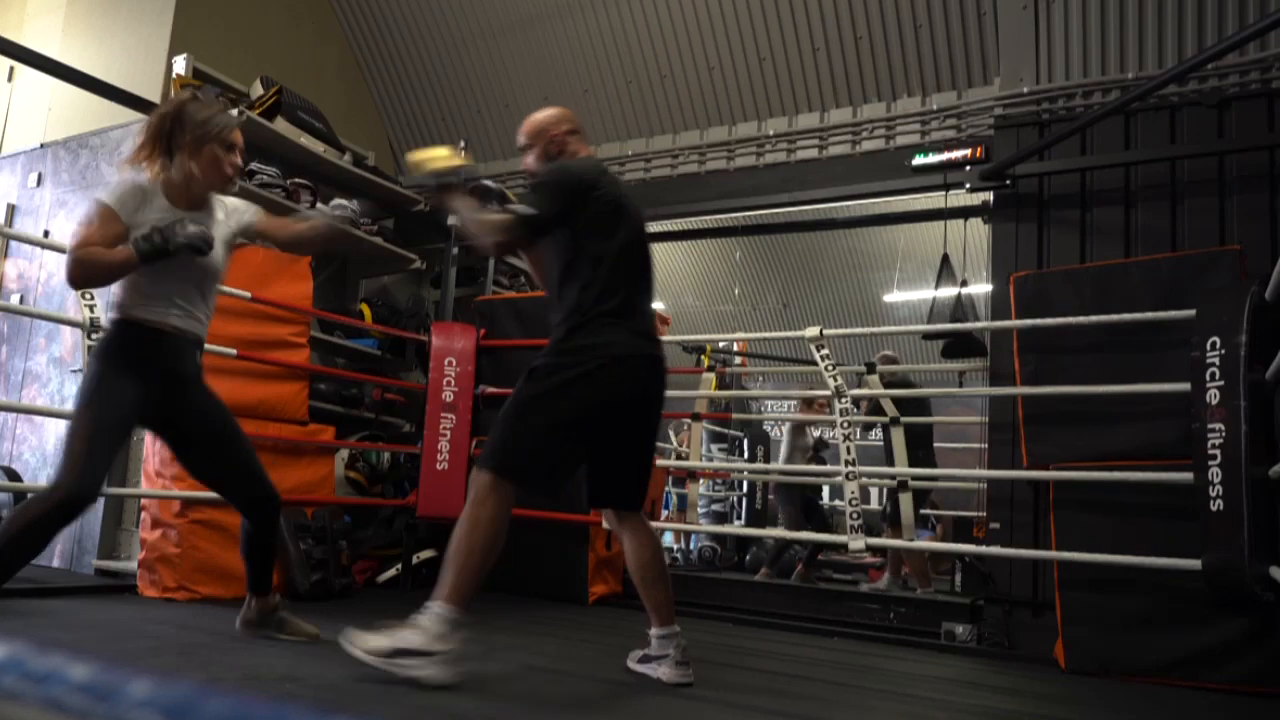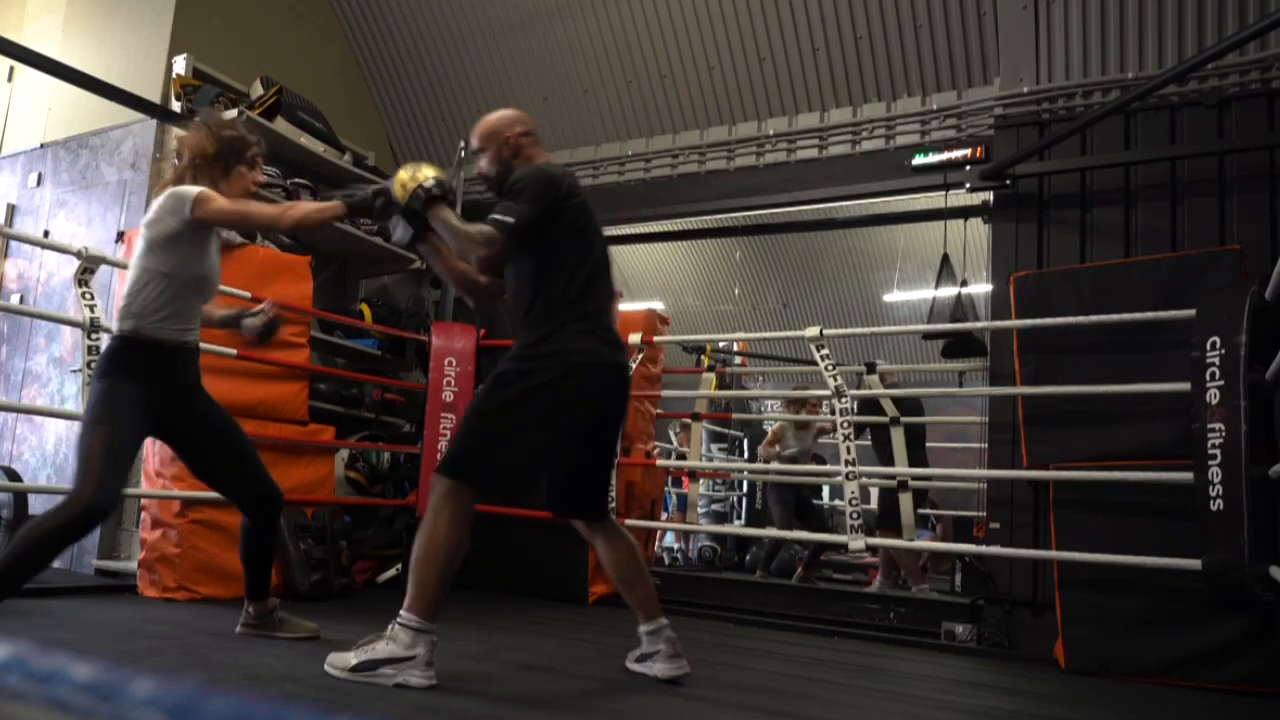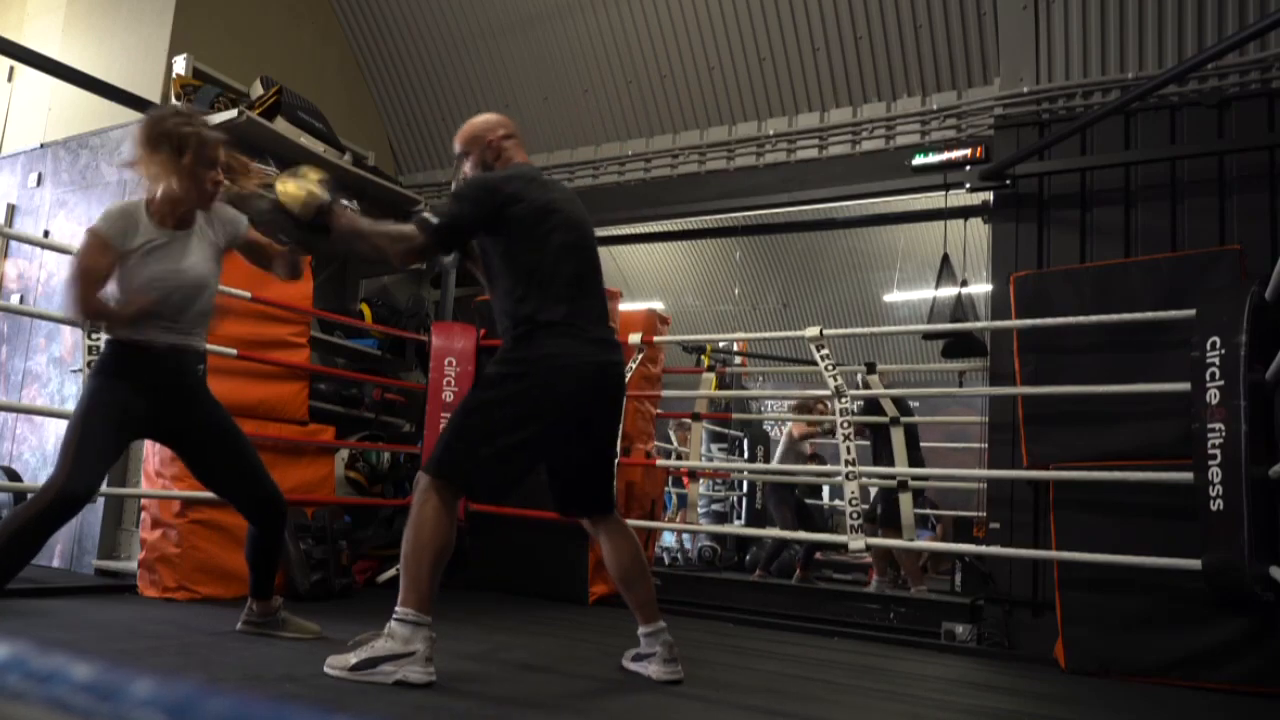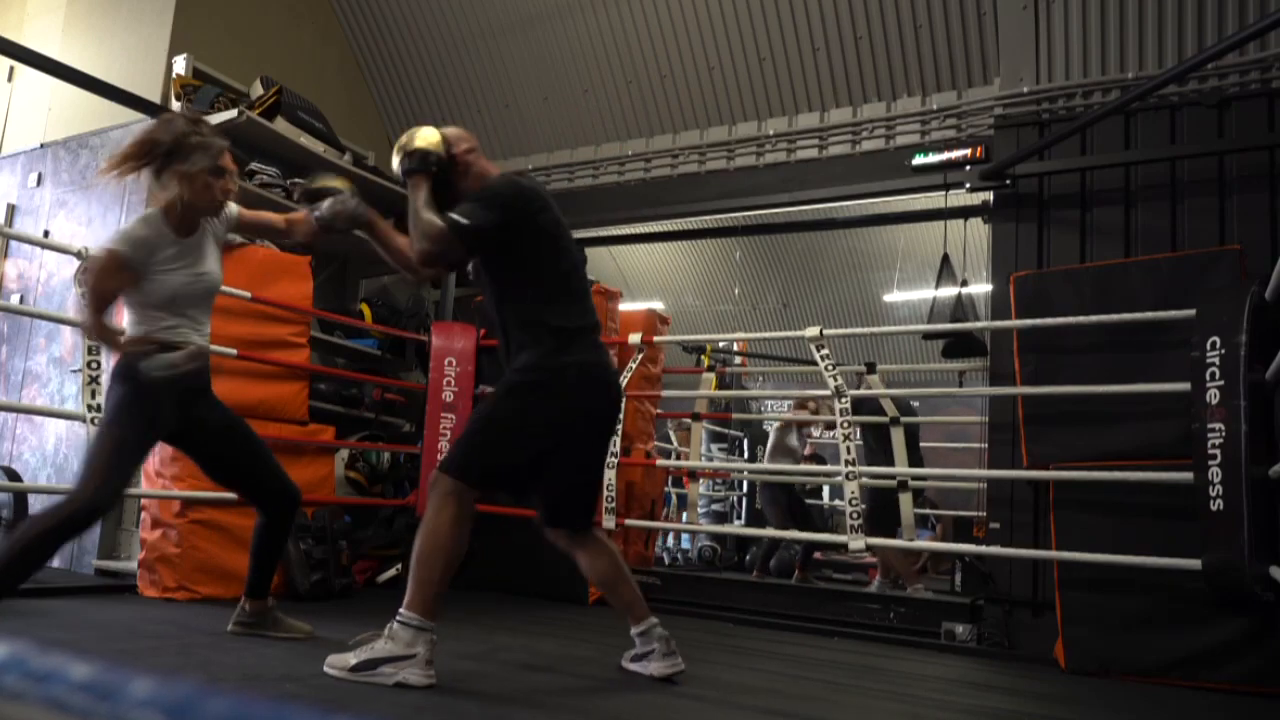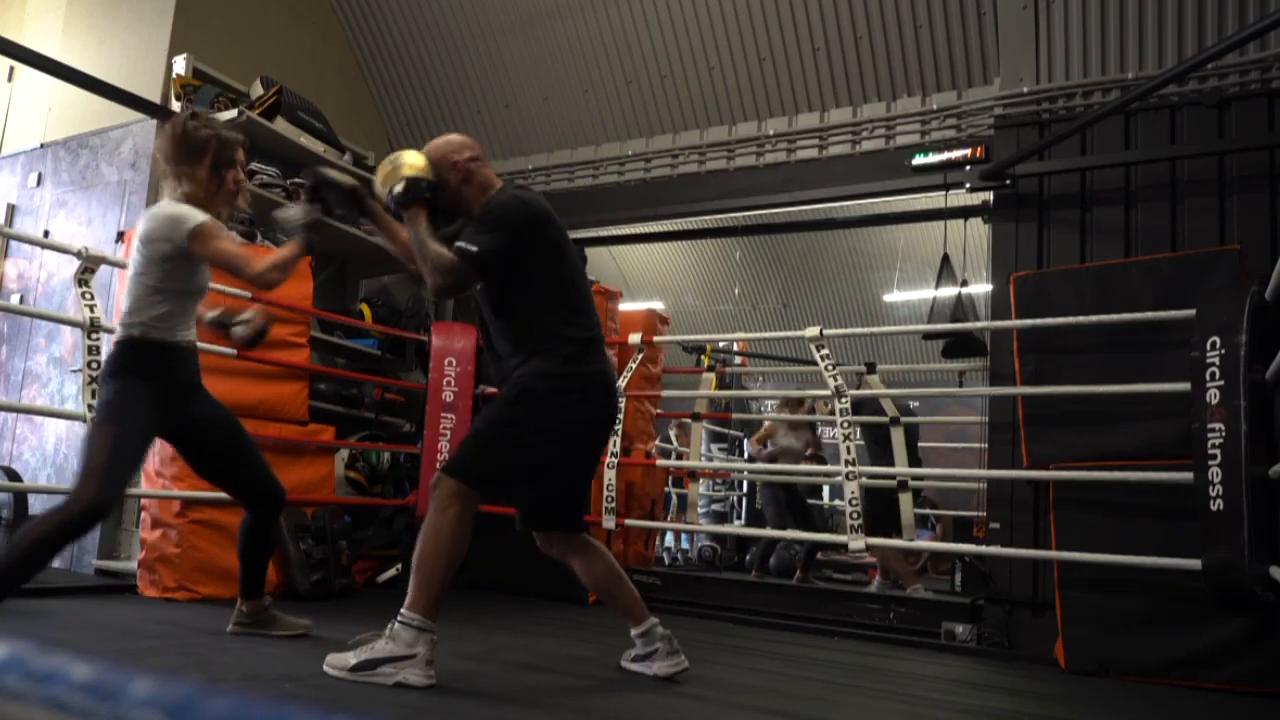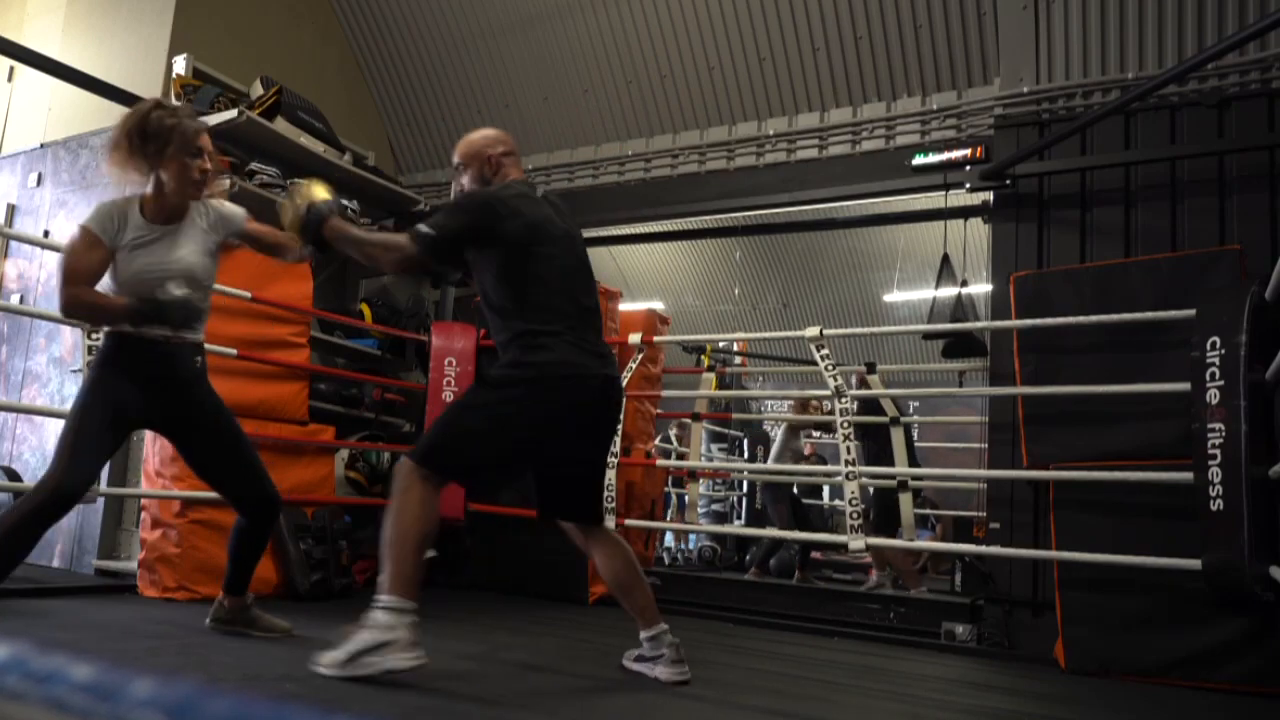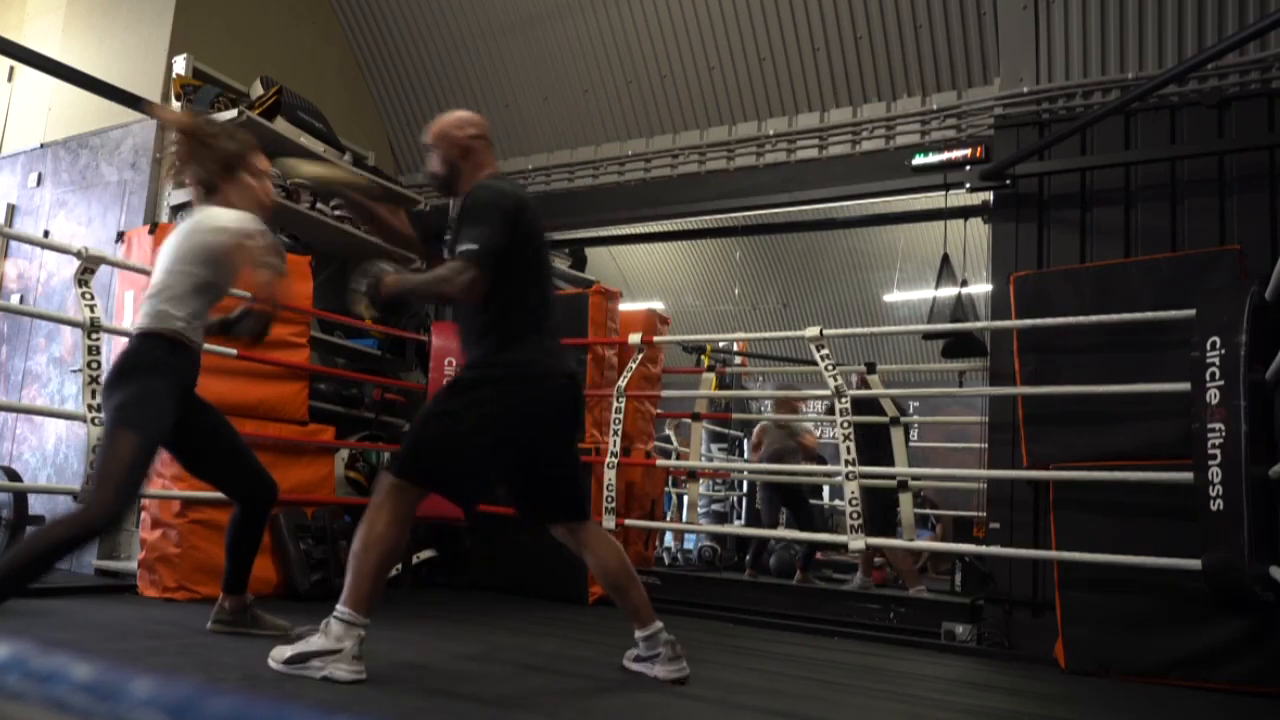
dt=0.2s
person 1, frame 1
left shoulder: (569, 176)
right shoulder: (612, 197)
left elbow: (496, 238)
left wrist: (453, 195)
right wrist: (531, 243)
left hip: (588, 359)
right hip: (641, 366)
left knee: (492, 483)
right knee: (626, 512)
left ankle: (431, 637)
right ankle: (668, 648)
person 1, frame 2
left shoulder: (540, 179)
right shoulder: (551, 202)
left elbow: (484, 251)
right elbow: (483, 289)
left wrist: (433, 208)
right wrist: (425, 234)
left hip: (552, 364)
right hip: (603, 370)
left knee: (453, 488)
right knee: (591, 516)
left ankle: (408, 645)
right ankle: (661, 644)
person 1, frame 3
left shoulder: (494, 189)
right shoulder: (563, 201)
left elbow: (408, 249)
left wrist: (329, 215)
right wrist: (473, 242)
left hip: (539, 367)
right hip: (599, 369)
left knee: (436, 484)
right knee: (598, 513)
left ankle: (407, 642)
right ankle: (657, 645)
person 1, frame 4
left shoulder: (507, 192)
right shoulder: (500, 208)
left elbow: (429, 247)
right elbow: (421, 264)
left wrist: (415, 181)
right wrist: (363, 218)
left hip: (556, 374)
right hip: (588, 382)
left knee: (452, 487)
right knee: (568, 527)
left ankle: (408, 645)
right ankle: (653, 643)
person 1, frame 5
left shoulder: (511, 209)
right shoulder: (489, 221)
left elbow: (443, 282)
right elbow: (429, 259)
left wrist: (411, 209)
right wrist: (367, 205)
left hip: (561, 384)
right hip: (573, 389)
left knee: (454, 489)
right knee: (556, 532)
left ankle: (408, 646)
right ankle: (656, 643)
person 1, frame 6
left shoulder: (486, 206)
right shoulder: (550, 214)
left elbow: (401, 256)
left wrist: (326, 225)
left hip: (537, 376)
right hip: (594, 382)
left knee: (417, 472)
right knee: (582, 521)
left ankle: (391, 629)
right ankle: (661, 647)
person 1, frame 7
left shoulder: (488, 198)
right shoulder: (499, 202)
left elbow: (463, 283)
right elbow: (418, 241)
left wrist: (397, 285)
right wrist: (366, 204)
left hip: (503, 376)
right hip: (551, 381)
left knee: (396, 489)
right knee: (571, 522)
left ankle: (341, 640)
right ankle: (657, 645)
person 2, frame 1
left shoulder: (230, 214)
right shoulder: (132, 194)
left elbow: (301, 237)
right elbow: (79, 270)
left wrist: (338, 221)
right wrist: (154, 245)
left hip: (182, 373)
right hip: (126, 360)
left knee: (262, 499)
right knee: (72, 491)
left ankle: (261, 606)
person 2, frame 2
left shoulder: (205, 221)
right shoulder: (183, 201)
right elbow: (279, 218)
left wrist: (244, 319)
right wrist: (353, 202)
left hip: (180, 380)
right hip: (130, 373)
left knee: (266, 499)
right knee: (91, 503)
left ankle: (259, 609)
person 2, frame 3
left shoulder: (218, 221)
right shoulder: (119, 222)
left elbow: (285, 266)
right elbow: (84, 303)
right wrist: (155, 310)
left hip: (187, 385)
right hip: (124, 378)
left knee: (268, 504)
right knee: (66, 494)
left ankle: (263, 607)
person 2, frame 4
left shoulder: (218, 219)
right shoulder: (135, 238)
left elbow: (288, 231)
right elbow: (94, 320)
left wrist: (318, 216)
right wrist: (139, 358)
left hip: (195, 389)
right hip: (146, 385)
left knee: (282, 497)
right knee: (89, 504)
left ankle: (255, 609)
person 2, frame 5
left shoulder: (196, 218)
right shoulder: (173, 219)
right elbow: (260, 274)
right wrist: (303, 237)
left hip: (184, 380)
right hip: (139, 377)
left knee: (268, 495)
right knee: (90, 503)
left ankle: (252, 607)
person 2, frame 6
left shoulder: (217, 216)
right shoulder: (112, 216)
left elbow: (288, 248)
right elbow: (73, 300)
right wrist: (146, 309)
left hip: (185, 379)
right hip: (124, 371)
left knee: (262, 501)
right knee: (60, 490)
left ankle: (233, 604)
person 2, frame 7
left shoulder: (196, 227)
right shoulder: (238, 226)
right elbow: (266, 303)
left wrist: (229, 323)
right wrist: (272, 267)
left hip: (173, 381)
right hip: (149, 376)
left knee: (259, 491)
right knee: (103, 511)
left ankle: (234, 604)
person 3, frame 1
left shoulder: (889, 387)
right shoulder: (916, 390)
left wrist: (865, 405)
left hip: (908, 469)
right hip: (922, 467)
left knee: (901, 530)
right knee: (893, 526)
left ankle: (925, 591)
right ankle: (889, 582)
person 3, frame 2
left shoulder: (875, 398)
right shoulder: (912, 398)
left elbow: (854, 430)
left knee: (891, 532)
right knee: (889, 530)
left ankle: (921, 589)
right ankle: (882, 584)
person 3, frame 3
left shoulder: (876, 399)
right shoulder: (895, 400)
left elbow: (859, 429)
left knee: (891, 531)
right knee: (873, 524)
left ankle: (919, 589)
right ankle: (879, 584)
person 3, frame 4
left shoulder: (863, 401)
right shoulder: (904, 404)
left knee: (878, 534)
right knee: (884, 530)
left ankle: (916, 589)
right ankle: (882, 582)
person 3, frame 5
left shoulder: (862, 403)
right shoulder: (905, 408)
left knee: (877, 536)
right knee: (888, 532)
left ankle: (915, 589)
right ankle: (883, 583)
person 3, frame 6
left shoulder: (869, 401)
right shoulder: (890, 403)
left elbow: (855, 432)
left knee: (882, 536)
right knee: (876, 527)
left ankle: (918, 590)
right ankle: (880, 576)
person 3, frame 7
left shoulder: (859, 401)
right shoulder: (891, 403)
left knee: (884, 536)
right knee: (869, 528)
left ankle: (918, 590)
right ankle: (864, 578)
person 4, frame 1
left shoulder: (807, 431)
right shoulder: (796, 423)
left wrist: (815, 451)
left hip: (803, 486)
right hip: (786, 484)
left knee: (825, 530)
right knee: (795, 529)
left ankle: (804, 572)
right ankle: (765, 573)
person 4, frame 2
left shoulder: (815, 428)
right shoulder: (783, 427)
left elbow: (835, 427)
right elbow: (762, 451)
right wrist: (782, 455)
left hip: (798, 488)
right hip: (779, 486)
left knee: (823, 532)
right knee: (784, 530)
left ankle: (804, 574)
right ankle: (761, 574)
person 4, frame 3
left shoulder: (804, 435)
right shoulder: (796, 425)
right elbow: (800, 435)
right wrist: (824, 429)
left hip: (791, 489)
right hip: (778, 487)
left knee: (817, 532)
right knee: (788, 532)
left ankle: (802, 574)
right ankle: (760, 574)
person 4, frame 4
left shoulder: (803, 435)
right shoulder: (786, 424)
right elbow: (799, 418)
left hip: (789, 487)
right hip: (771, 485)
left knee: (814, 531)
right knee: (781, 530)
left ankle: (801, 574)
right ankle: (758, 574)
person 4, frame 5
left shoulder: (807, 433)
right shoulder: (776, 425)
left elbow: (818, 454)
right elbow: (753, 443)
right wrist: (762, 454)
left hip: (792, 487)
right hip: (772, 485)
left knee: (815, 532)
right knee: (778, 529)
left ankle: (803, 574)
right ankle: (757, 574)
person 4, frame 6
left shoulder: (799, 431)
right shoulder: (792, 424)
right elbow: (805, 422)
left hip: (786, 487)
right hip: (773, 484)
left knee: (810, 530)
right knee: (786, 530)
left ankle: (802, 574)
right ankle: (756, 572)
person 4, frame 7
left shoulder: (802, 429)
right shoulder: (765, 427)
left elbow: (812, 454)
right elbow: (752, 454)
left wrist: (792, 433)
right wrist: (763, 456)
left hip: (793, 486)
right hip: (771, 484)
left knee: (812, 531)
right knee: (768, 526)
left ankle: (803, 574)
right ankle: (750, 573)
